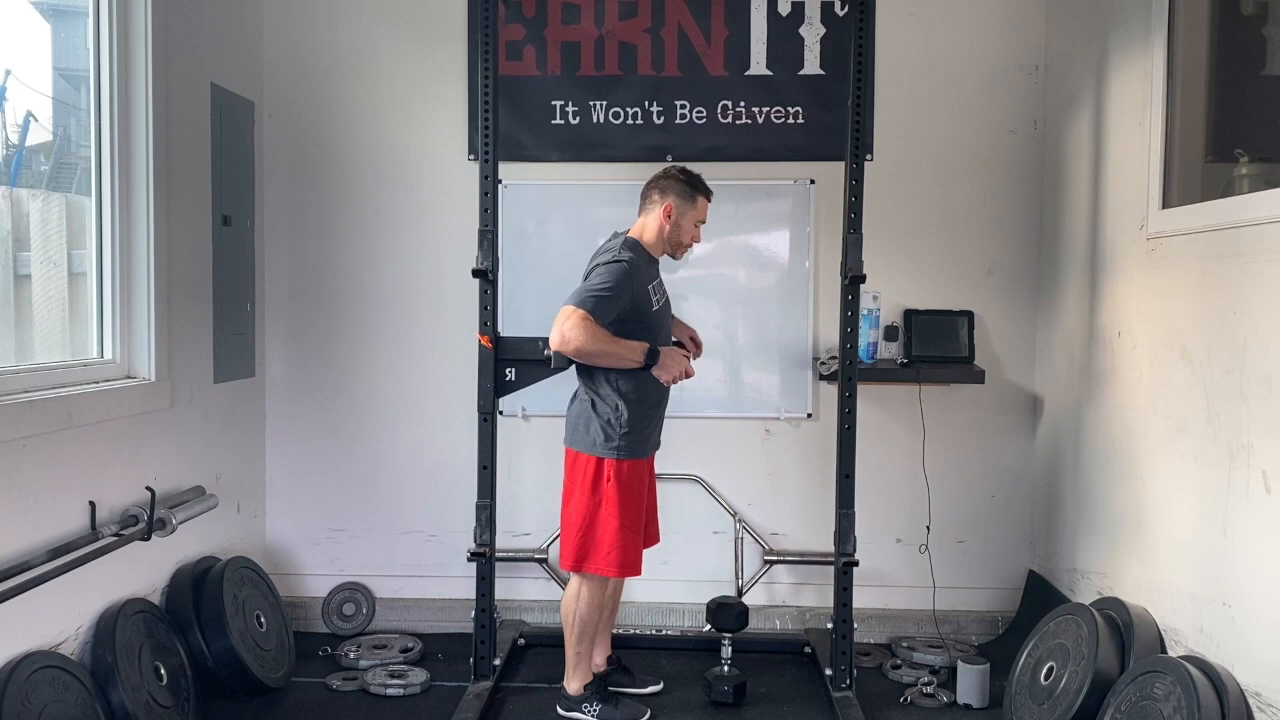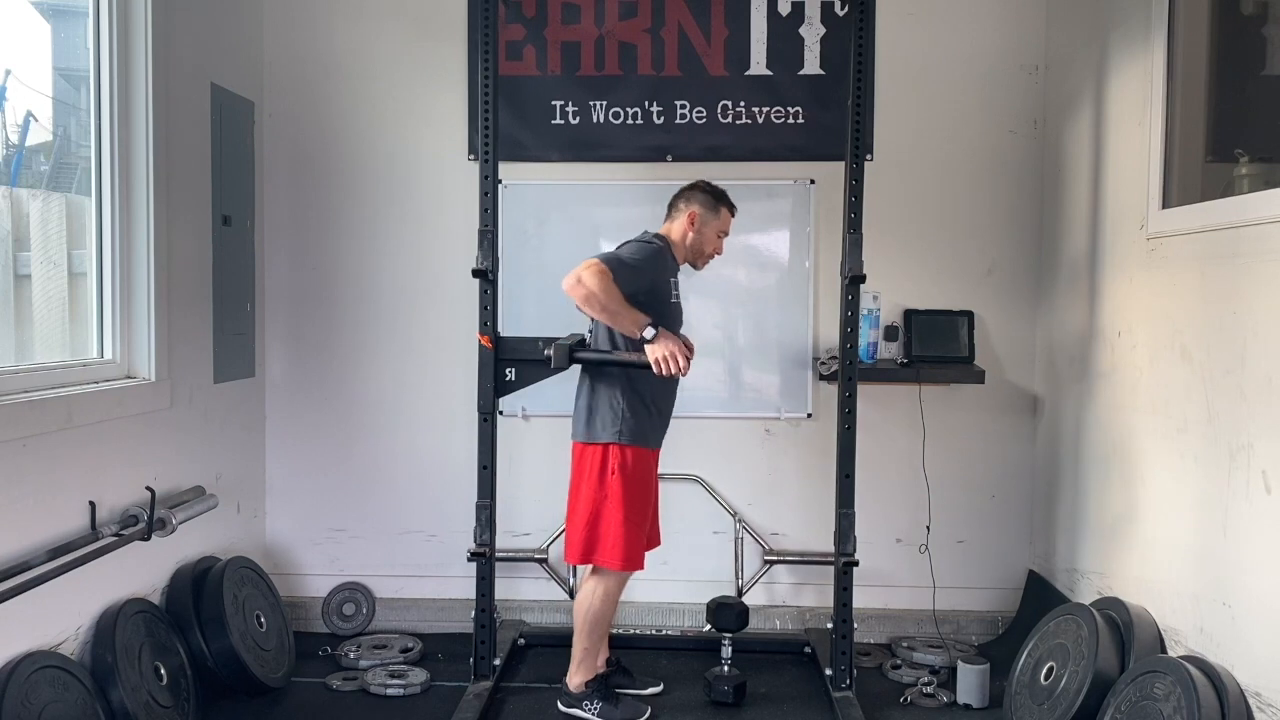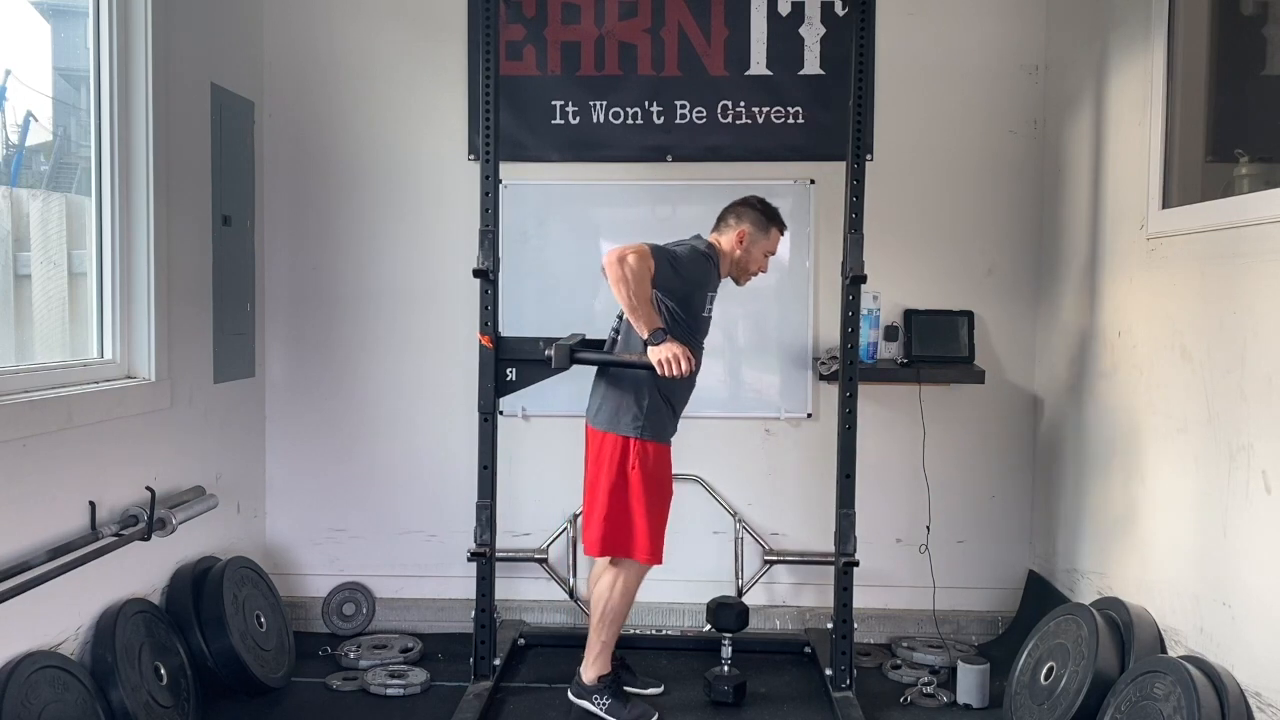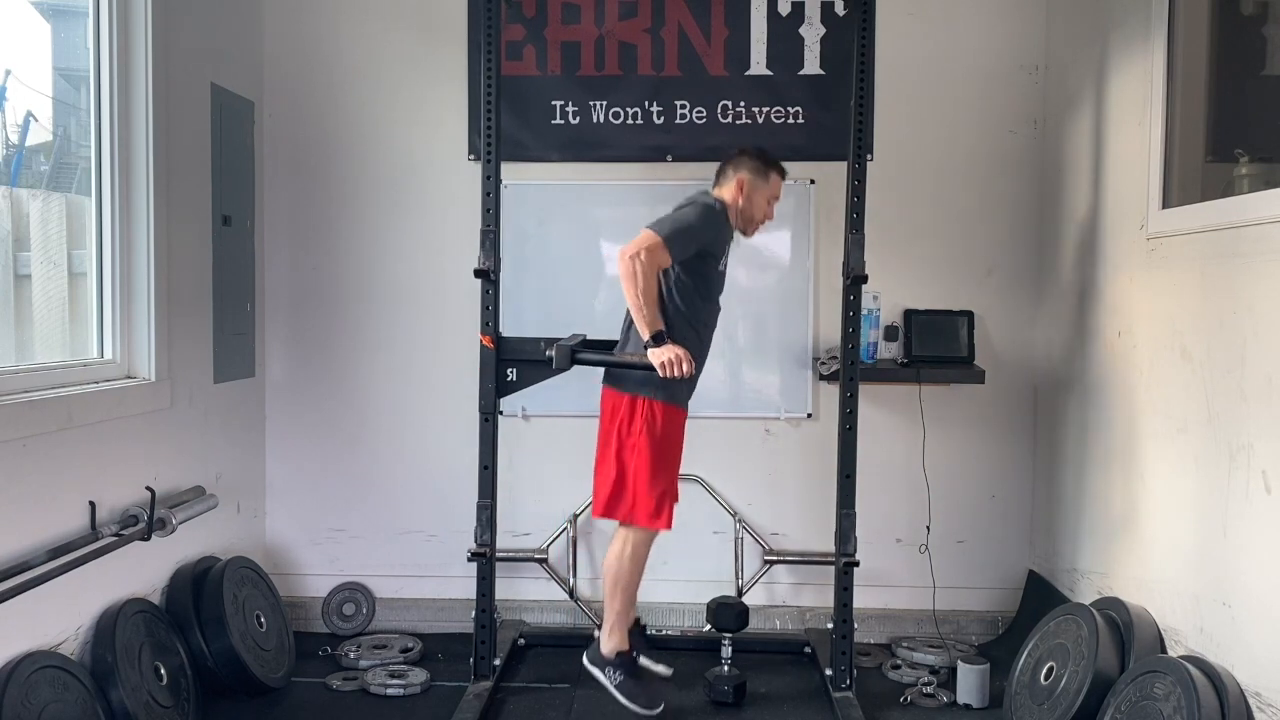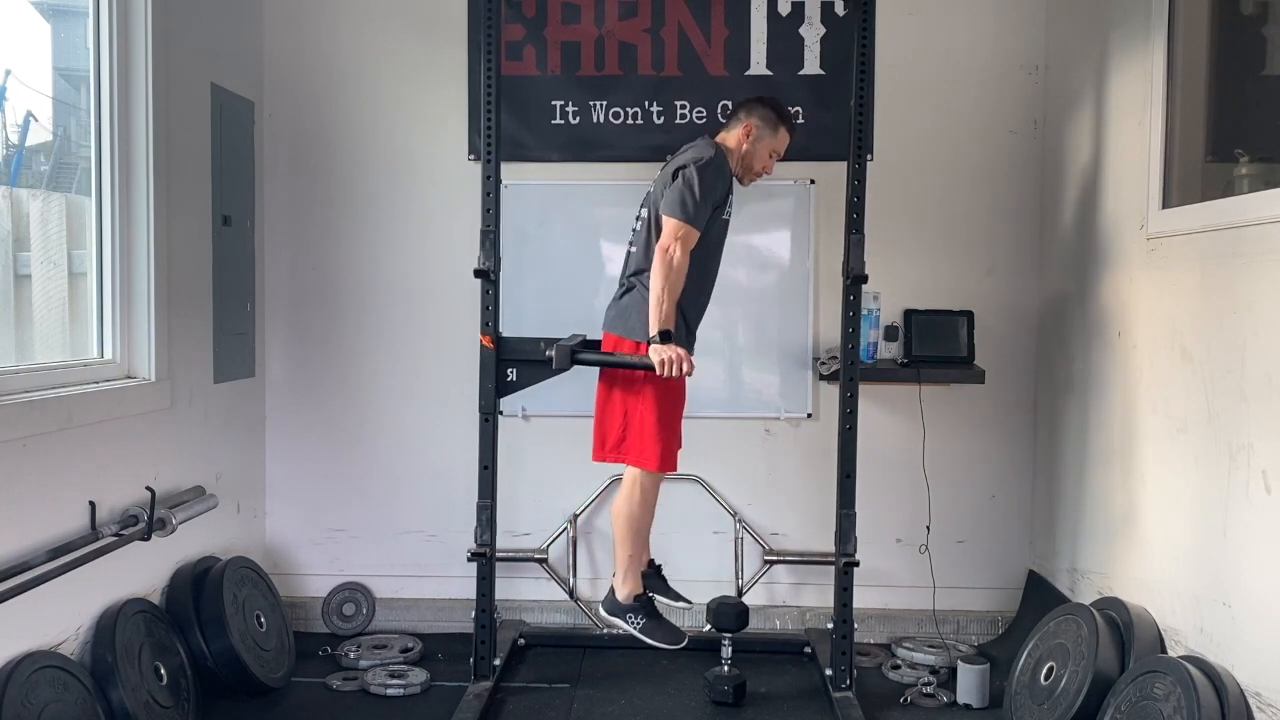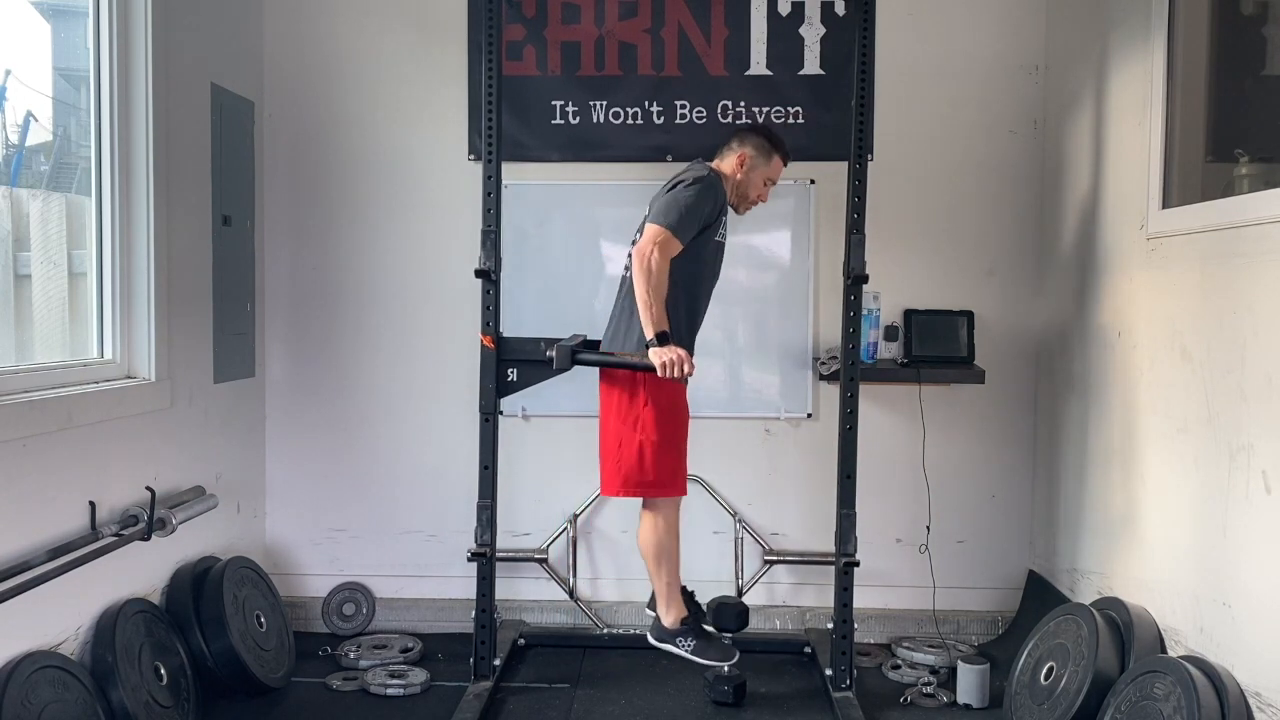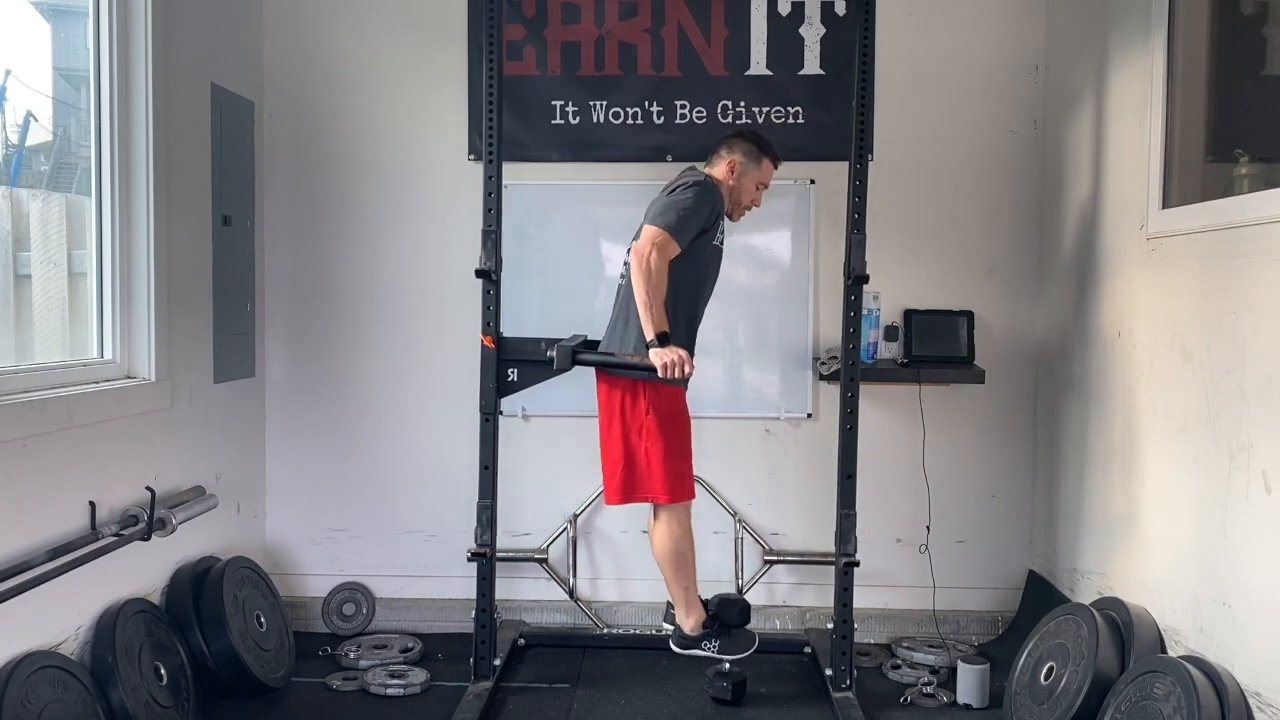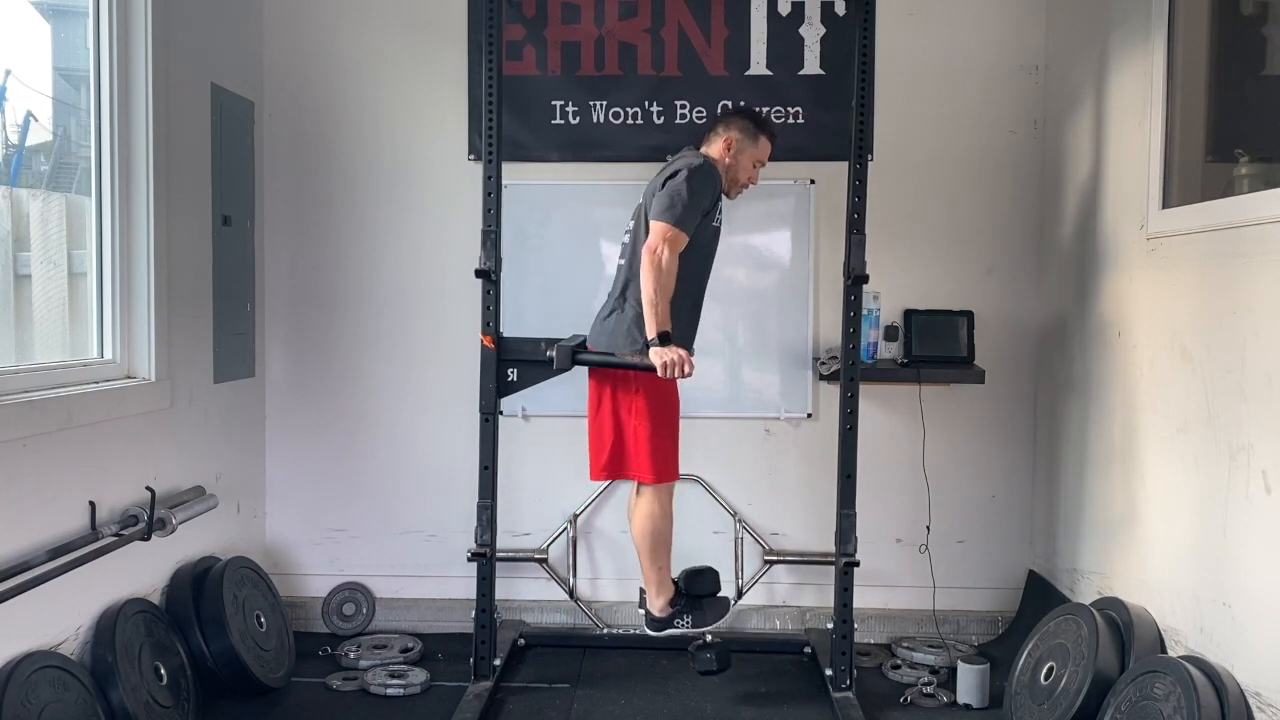
dt=0.4s
person 1, frame 1
left shoulder: (640, 259)
right shoulder: (621, 265)
right elbow: (567, 336)
left wrist: (669, 327)
right wrist: (654, 356)
left hip: (629, 438)
right hip: (607, 441)
left knee: (615, 560)
right knee: (594, 567)
left ankle: (601, 663)
person 1, frame 2
left shoulder: (657, 263)
right shoulder: (651, 253)
left elbow: (595, 297)
right elbow: (579, 283)
right wrist: (651, 334)
left hip: (626, 431)
right hip: (616, 432)
left knee: (610, 559)
right knee: (612, 563)
left ankle: (599, 664)
person 1, frame 3
left shoulder: (696, 267)
right shoulder: (697, 260)
left elbow: (623, 271)
right elbow: (622, 260)
right wrist: (655, 337)
left hip: (634, 422)
right hip: (632, 425)
left knee: (619, 554)
right knee: (632, 555)
left ankle: (603, 660)
person 1, frame 4
left shoulder: (707, 225)
right shoulder: (705, 217)
left elbow: (651, 268)
right elbow: (634, 257)
right wrist: (654, 340)
left hip: (657, 386)
right hip: (647, 389)
left knee: (644, 521)
right knee: (640, 522)
left ankle: (624, 627)
right ankle: (610, 649)
person 1, frame 5
left shoulder: (703, 168)
right shoulder: (707, 164)
right elbow: (672, 249)
right wrist: (663, 336)
left hip: (654, 335)
right hip: (645, 336)
left knee: (652, 464)
right knee: (646, 466)
left ankle: (641, 566)
right ankle: (626, 596)
person 1, frame 6
left shoulder: (704, 200)
right shoulder: (701, 187)
right elbow: (649, 252)
right wrist: (659, 340)
left hip: (654, 360)
right hip: (644, 364)
left knee: (665, 490)
right knee: (661, 495)
left ankle: (670, 595)
right ankle: (672, 621)
person 1, frame 7
left shoulder: (697, 203)
right shoulder: (700, 191)
right elbow: (646, 254)
right wrist: (659, 341)
left hip: (645, 366)
right hip: (644, 369)
left knee: (668, 497)
right knee: (671, 500)
left ankle: (684, 604)
right ankle: (692, 625)
person 1, frame 8
left shoulder: (687, 177)
right shoulder: (698, 172)
right elbow: (659, 252)
right wrist: (660, 340)
left hip: (632, 345)
right hip: (634, 348)
left knee: (652, 479)
right knee: (655, 480)
left ankle: (658, 587)
right ankle: (662, 605)
